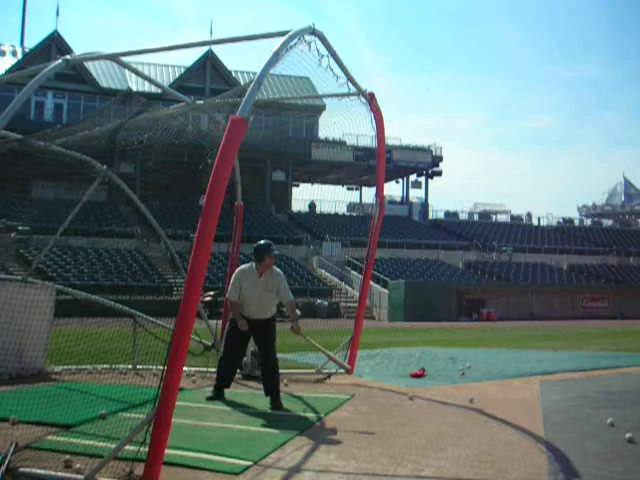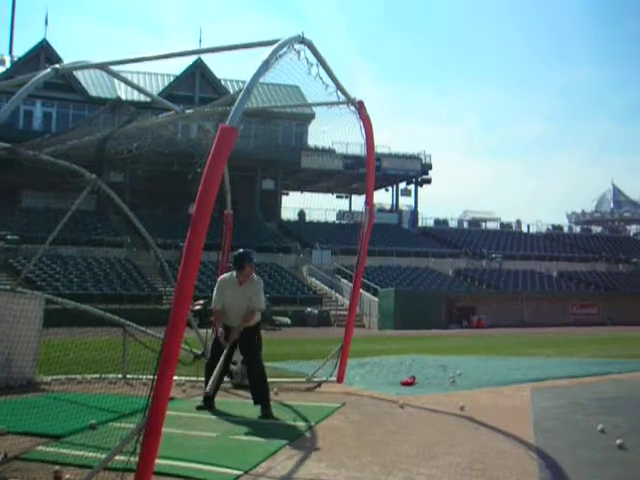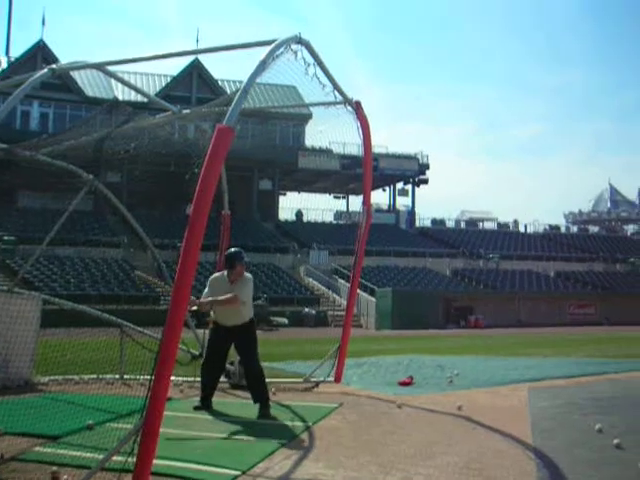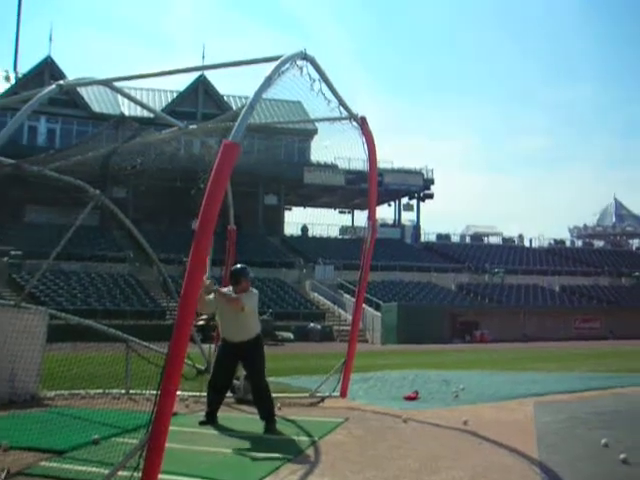
dt=0.2s
person 1, frame 1
left shoulder: (277, 275)
right shoulder: (241, 272)
left elbow: (289, 300)
right elbow: (232, 299)
left wrist: (295, 320)
right wrist: (239, 319)
left hip: (266, 322)
right hip: (241, 320)
left knee: (268, 359)
right knee: (229, 355)
left ankle: (274, 397)
right ankle: (218, 389)
person 1, frame 2
left shoulder: (256, 282)
right shoulder: (223, 281)
left elbow: (255, 309)
right elbow: (216, 308)
left wrist: (240, 328)
right wrist: (220, 327)
left hip: (250, 329)
right hip: (226, 328)
left knee: (255, 367)
right knee: (213, 364)
left ankle: (265, 405)
right ankle: (208, 399)
person 1, frame 3
left shoulder: (247, 280)
right shoulder: (215, 279)
left elbow: (235, 299)
right elbow: (206, 305)
left wrist: (210, 301)
right wrist: (198, 303)
left hip: (244, 327)
right hip: (220, 327)
left knee: (252, 366)
right knee: (210, 364)
left ankle: (264, 405)
right ankle: (205, 399)
person 1, frame 4
left shoulder: (252, 295)
right shoulder: (220, 294)
left elbow: (236, 302)
right elbow: (201, 307)
left wrist: (214, 289)
right wrist: (203, 290)
left hip: (251, 344)
right hip: (228, 344)
left knee: (258, 382)
right knee: (217, 380)
left ankle: (270, 420)
right ankle: (211, 414)
